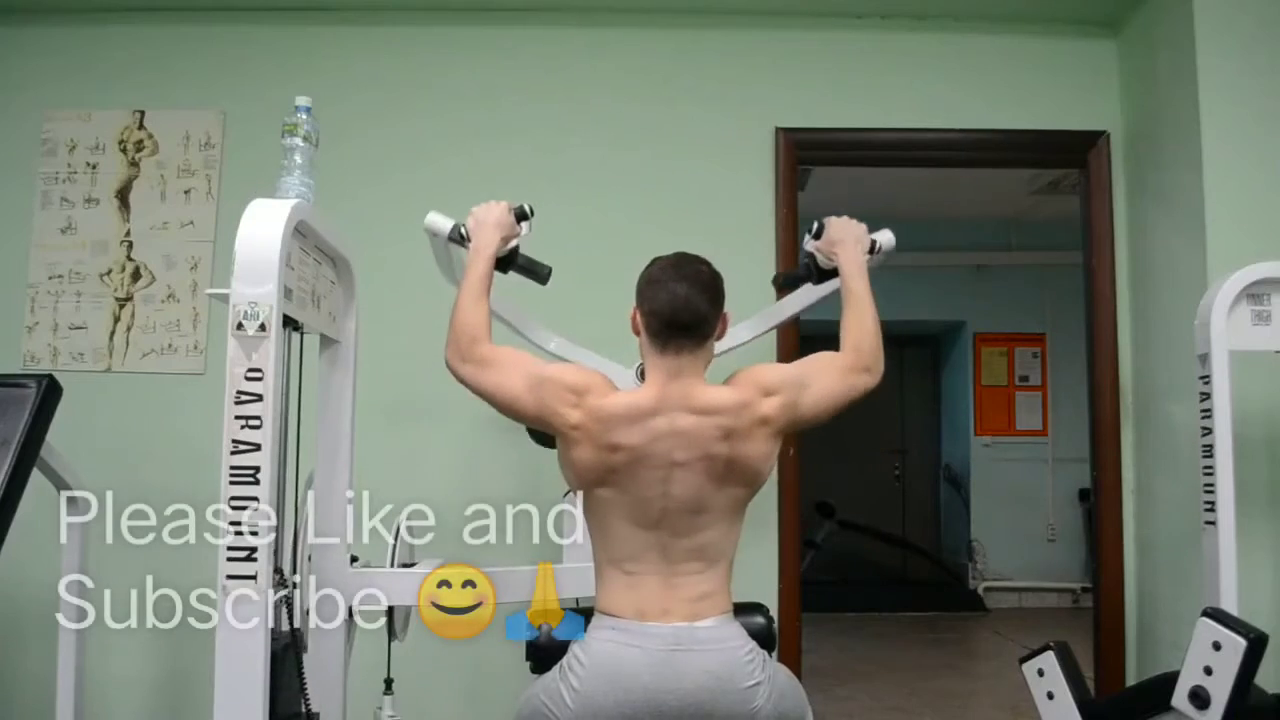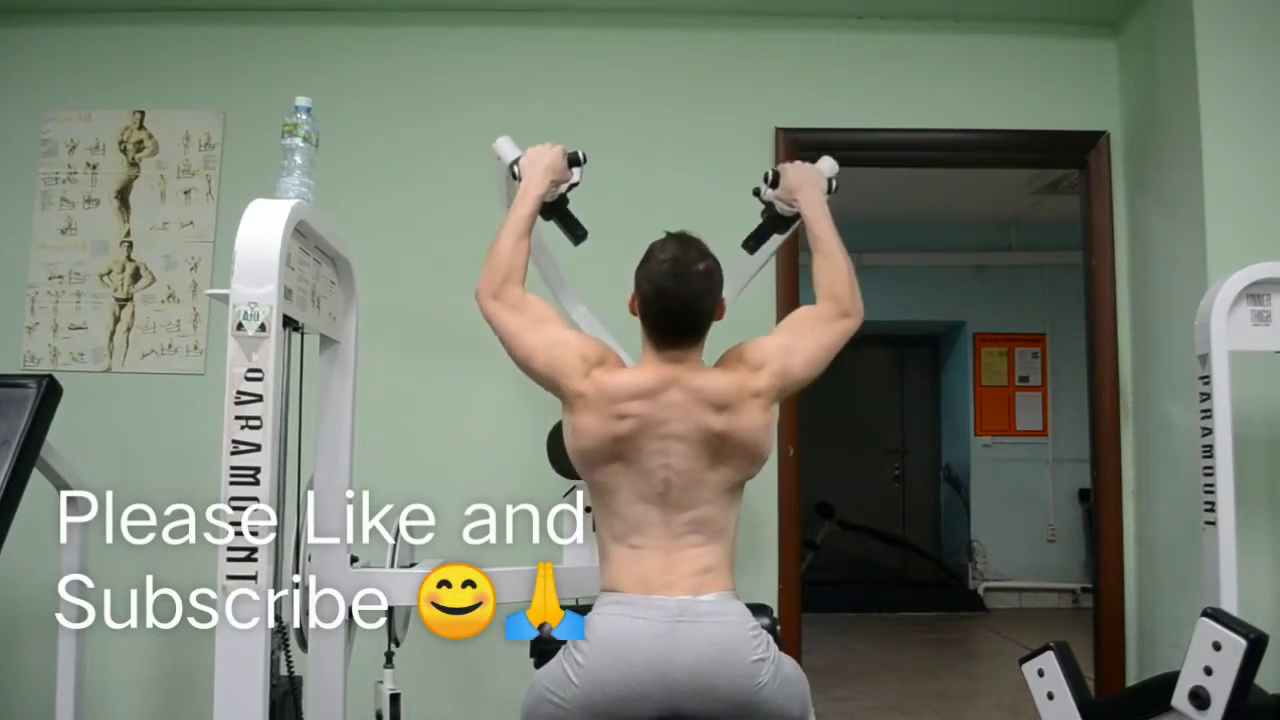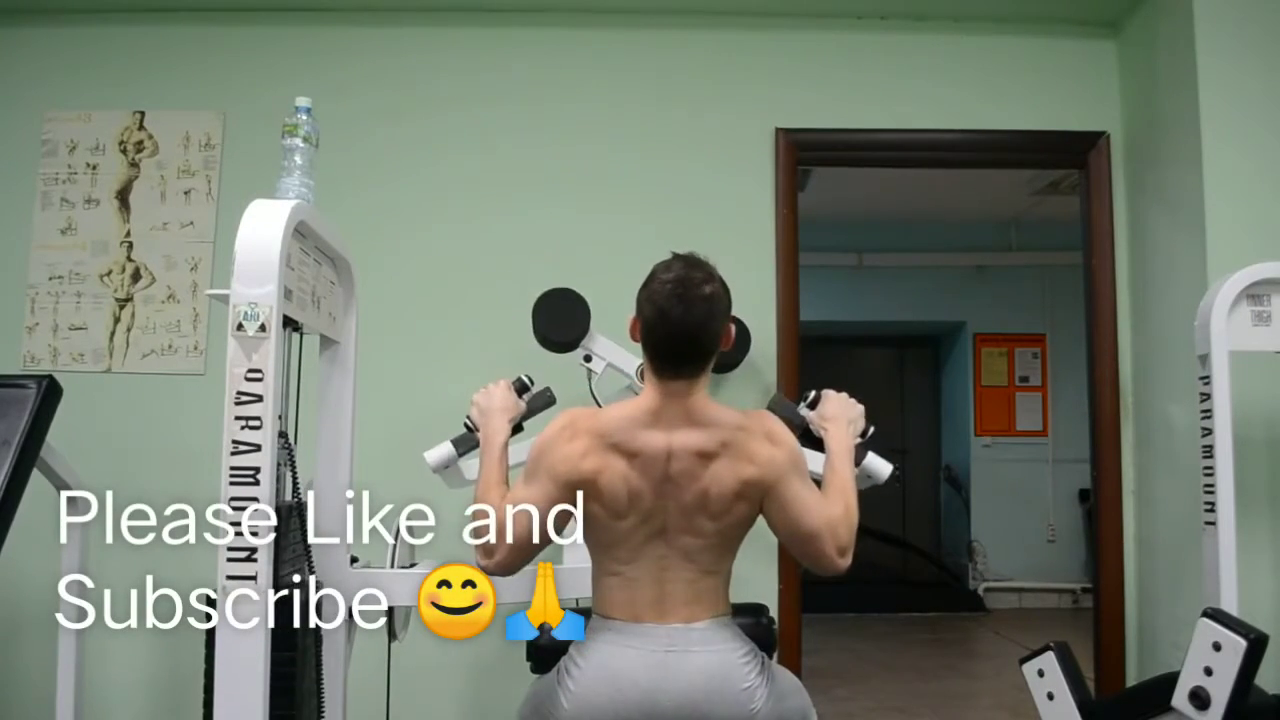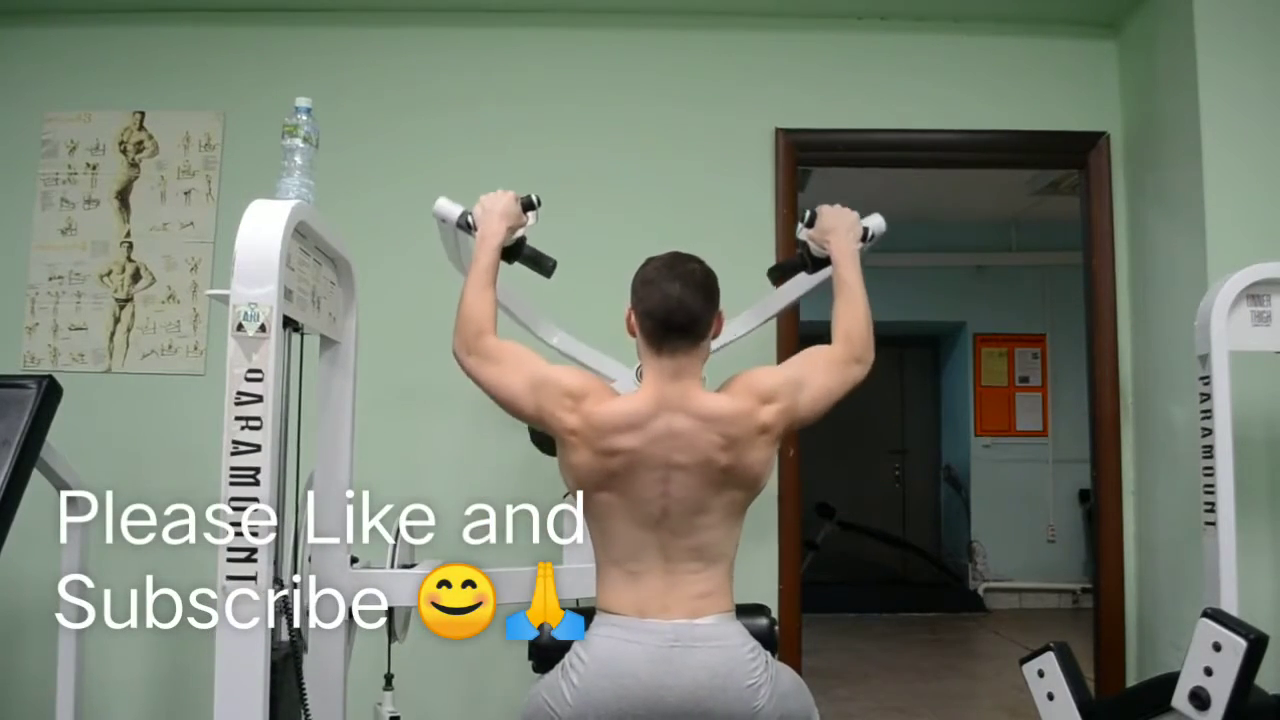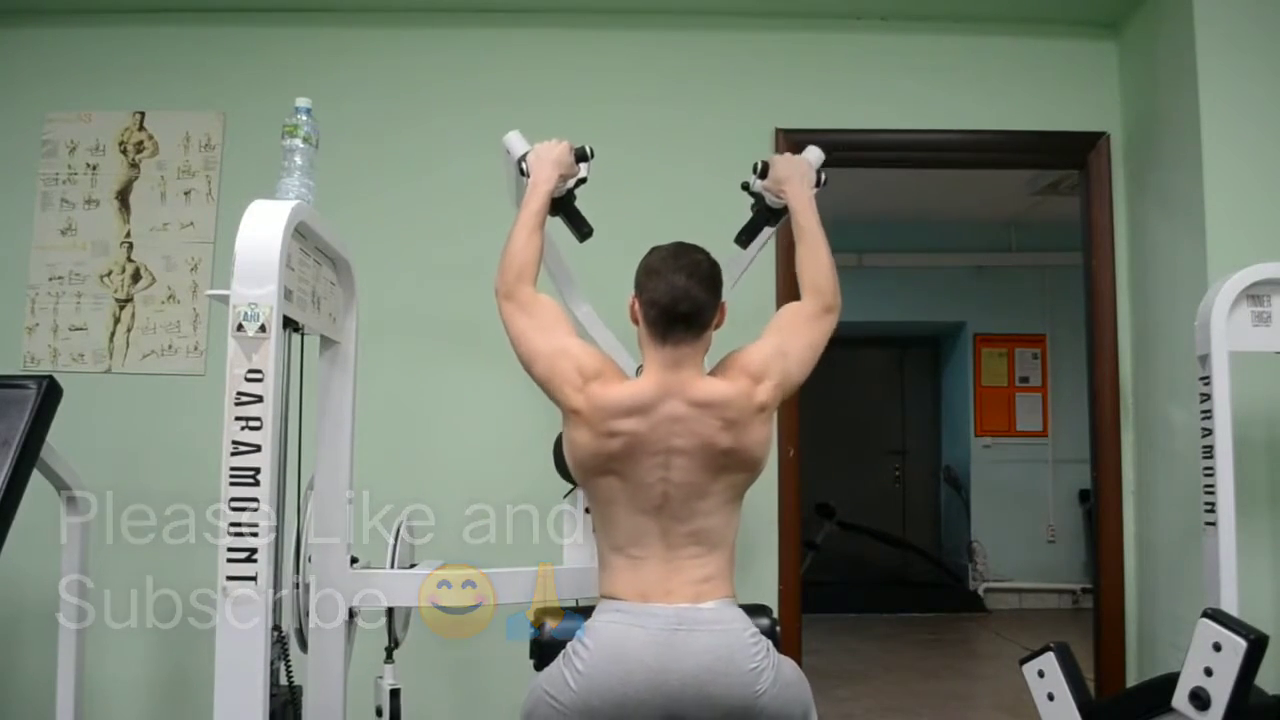
dt=1s
person 1, frame 1
left shoulder: (581, 411)
right shoulder: (759, 410)
left elbow: (466, 357)
right elbow: (864, 367)
left wrist: (485, 244)
right wrist: (850, 260)
left hip: (609, 667)
right hip: (724, 666)
person 1, frame 2
left shoulder: (590, 388)
right shoulder: (751, 389)
left elbow: (497, 294)
right elbow: (843, 310)
left wrist: (533, 188)
right wrist: (811, 202)
left hip: (614, 644)
right hip: (727, 643)
person 1, frame 3
left shoulder: (576, 439)
right shoulder: (761, 443)
left elbow: (494, 555)
right elbow: (835, 555)
left wrist: (495, 432)
right wrist: (840, 438)
left hip: (605, 678)
right hip: (721, 679)
person 1, frame 4
left shoulder: (580, 415)
right shoulder: (756, 415)
left elbow: (473, 348)
right elbow: (855, 356)
left wrist: (491, 234)
right wrist: (843, 248)
left hip: (608, 666)
right hip: (725, 665)
person 1, frame 5
left shoulder: (590, 397)
right shoulder: (750, 397)
left elbow: (515, 293)
right elbow: (823, 304)
left wrist: (542, 183)
right wrist: (799, 196)
left hip: (613, 650)
right hip: (726, 649)
